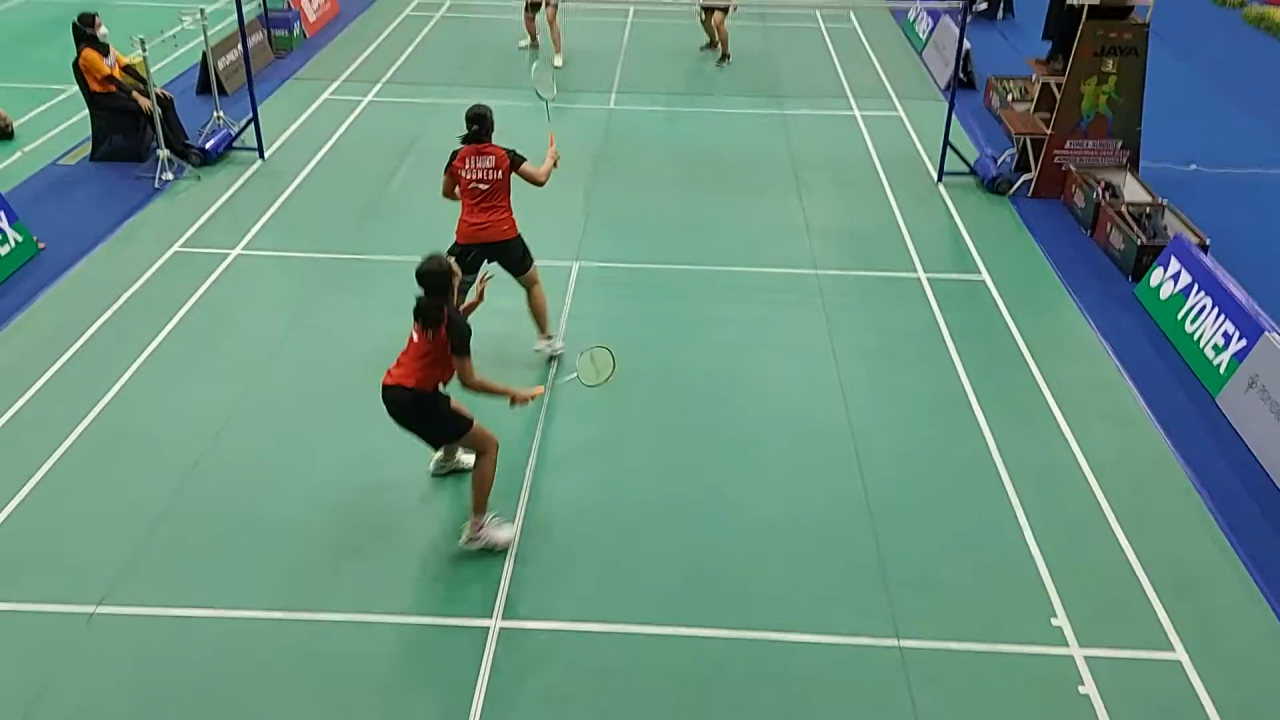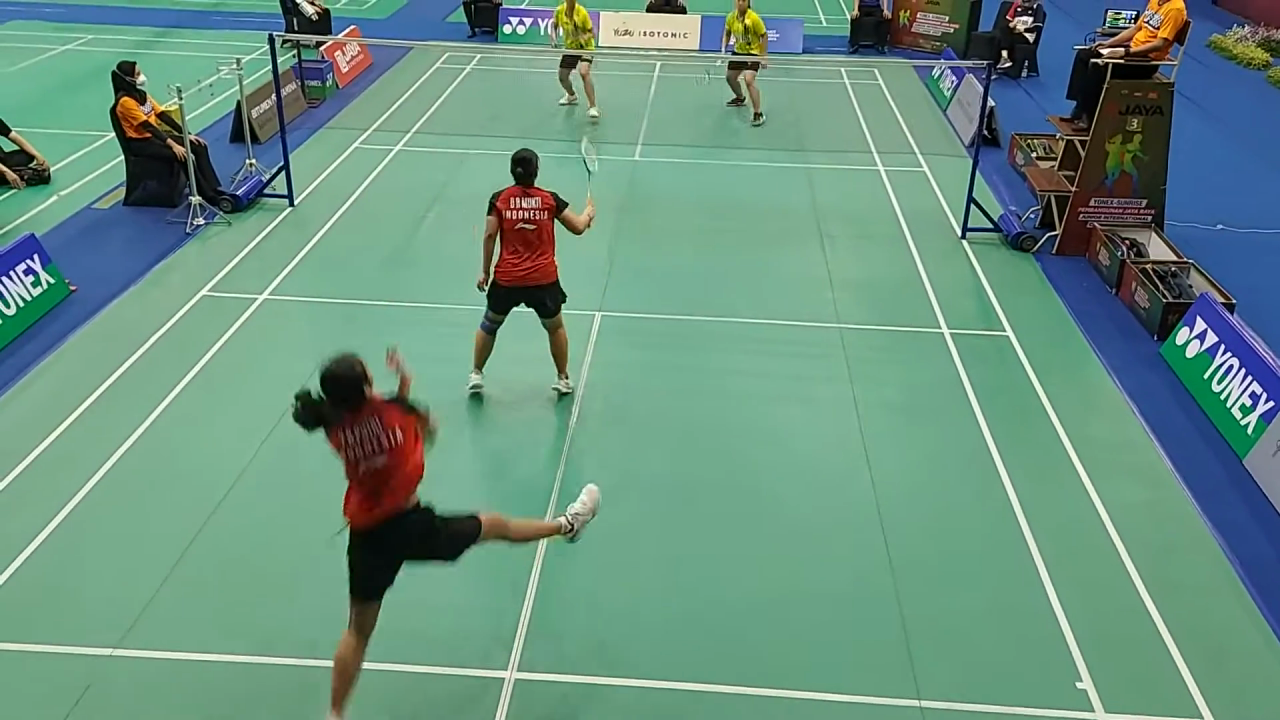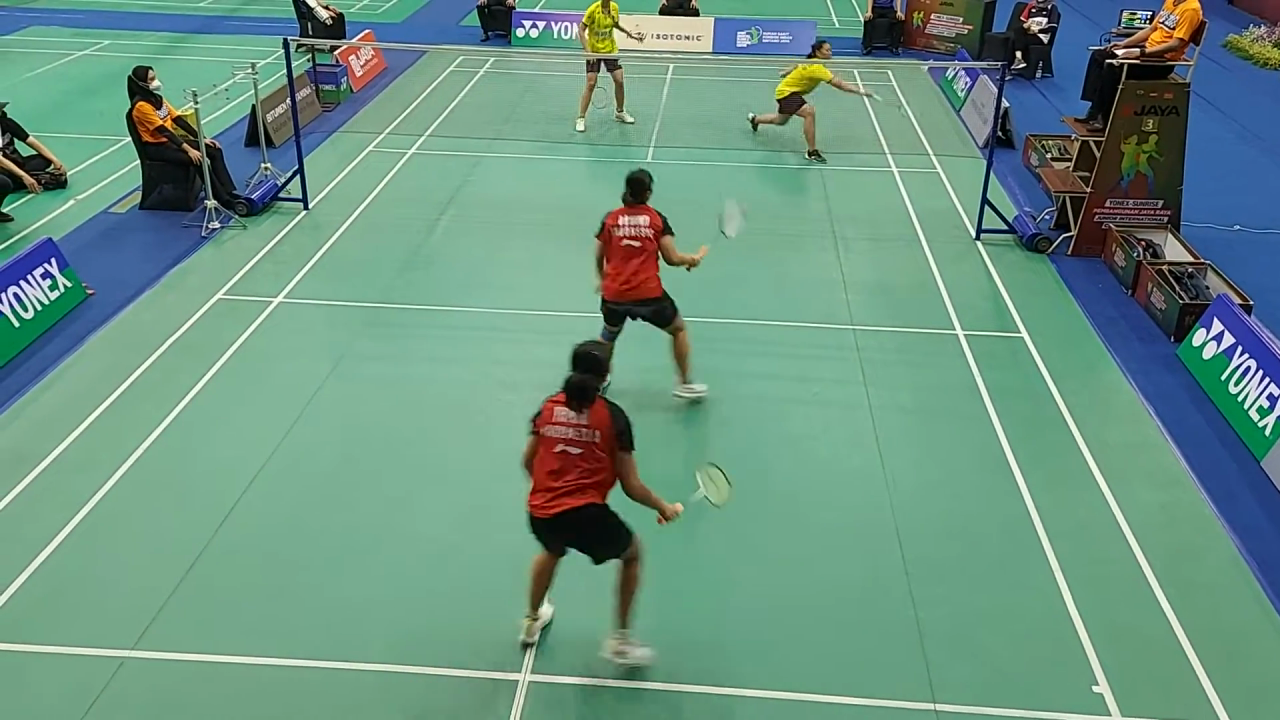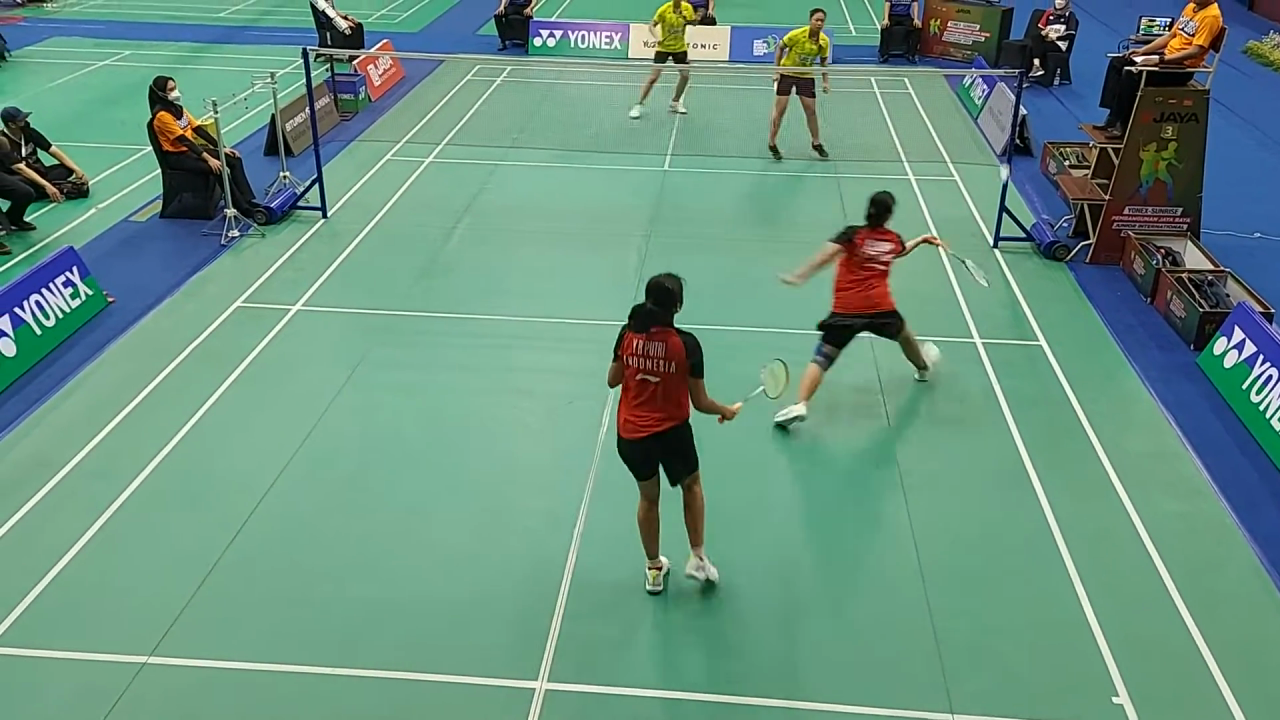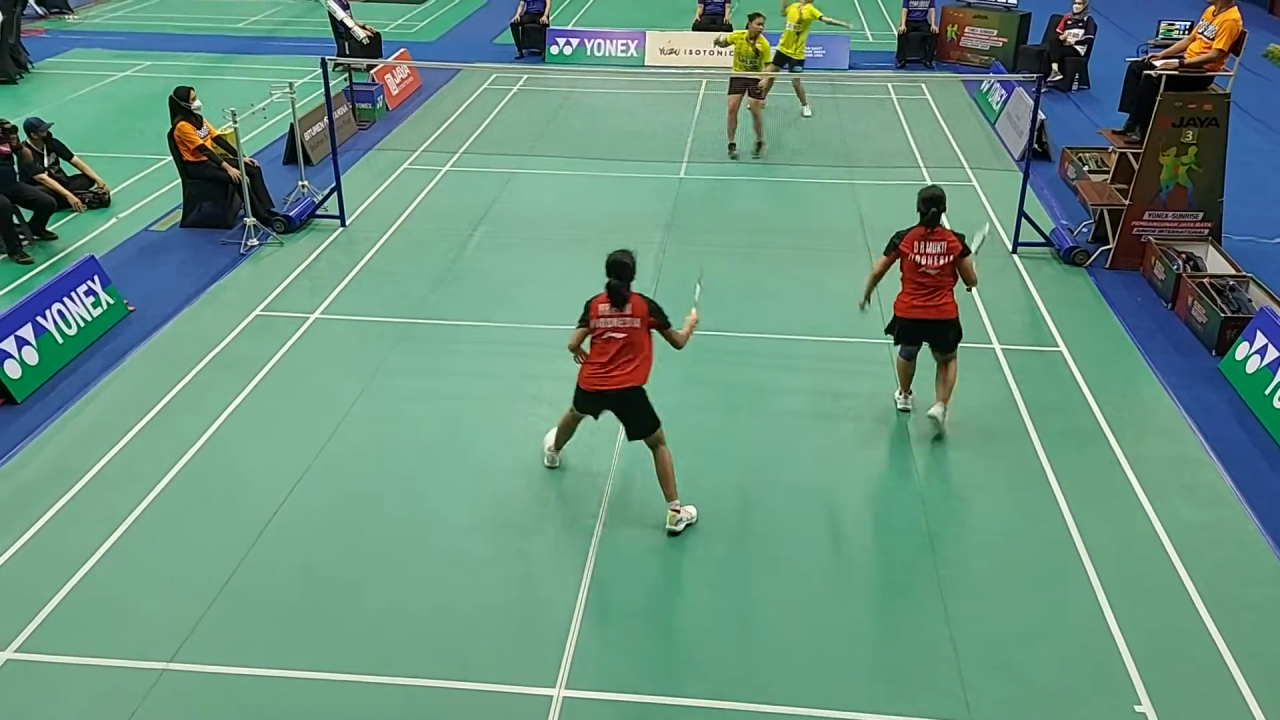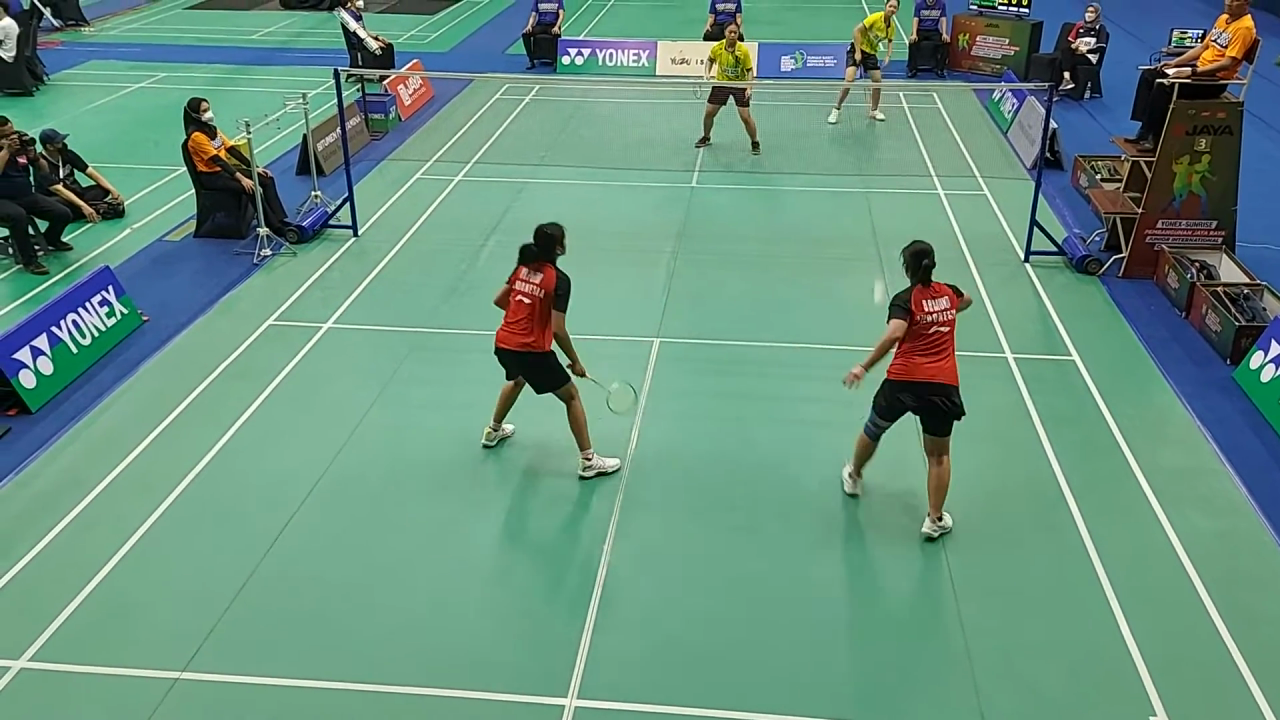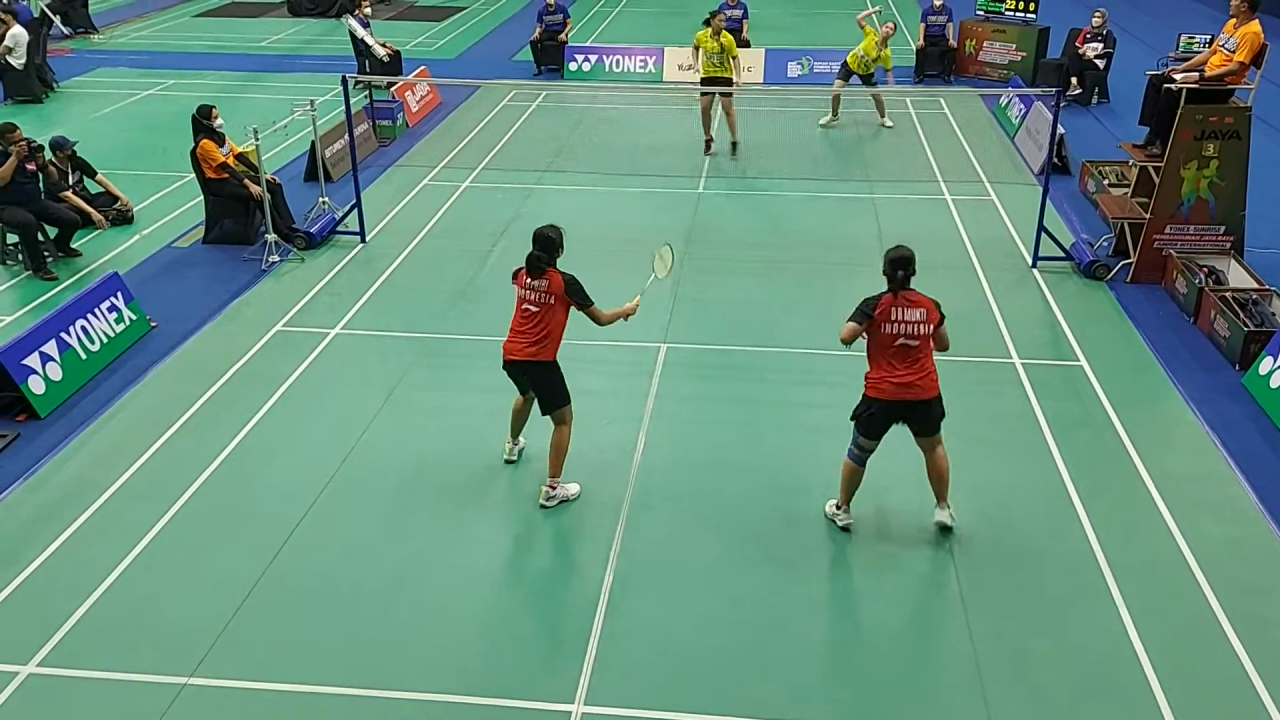
dt=0.7s
person 1, frame 1
left shoulder: (427, 308)
right shoulder: (455, 324)
right elbow: (468, 381)
left wrist: (474, 302)
right wrist: (513, 393)
left hip: (396, 391)
right hip: (416, 397)
left knee: (458, 416)
right knee: (488, 445)
left ankle: (446, 457)
right ankle: (477, 529)
person 1, frame 2
left shoulder: (335, 429)
right shoulder: (391, 411)
right elbow: (429, 429)
right wrist: (404, 392)
left hip: (364, 537)
right hip: (406, 524)
left knee: (358, 628)
right knee: (492, 526)
right ankle: (567, 524)
person 1, frame 3
left shoulder: (549, 406)
right shoulder: (613, 416)
left elbow: (528, 459)
right elbow: (631, 486)
right wrist: (663, 508)
left hip: (541, 512)
right hip: (585, 513)
left knee: (551, 552)
right knee: (631, 554)
left ankle: (531, 622)
right ankle: (621, 642)
person 1, frame 4
left shoulder: (628, 334)
right shoulder: (686, 343)
left elbow: (612, 381)
right elbow: (699, 402)
right wrist: (726, 410)
left hip: (631, 434)
right hip: (672, 432)
left knee: (648, 497)
right knee: (691, 488)
left ankle: (655, 569)
right ankle: (697, 560)
person 1, frame 5
left shoulder: (594, 304)
right shoulder: (647, 306)
left elbow: (573, 345)
right elbow: (679, 342)
left wrist: (581, 353)
right wrist: (690, 323)
left hip: (590, 385)
right hip: (628, 389)
left knee: (576, 413)
right knee: (658, 444)
left ankle: (553, 451)
right ankle: (675, 512)
person 1, frame 6
left shoulder: (521, 268)
right shoulder: (559, 280)
left elbow: (499, 301)
right elbow: (557, 331)
right wrist: (576, 362)
left hip: (503, 344)
right hip: (532, 350)
left knee: (516, 381)
right knee: (572, 397)
left ankle: (493, 430)
right ankle: (588, 461)
person 1, frame 7
left shoulder: (522, 275)
right shoulder: (566, 282)
right elbow: (601, 319)
left wrist: (533, 262)
right wrist: (627, 310)
left hip: (510, 355)
right hip: (539, 360)
left knee: (526, 395)
right knee: (563, 420)
left ankle: (512, 445)
right ankle: (552, 489)
person 2, frame 1
left shoulder: (457, 157)
right shoulder: (505, 156)
left elbow: (448, 192)
right elbow: (540, 178)
right wrist: (550, 158)
left hip: (467, 237)
right hip: (502, 236)
left knee: (460, 289)
right knee: (532, 283)
right ankle: (546, 339)
person 2, frame 2
left shoulder: (499, 198)
right shoulder: (550, 199)
left elbow: (489, 236)
right elbow: (578, 228)
left wrist: (485, 272)
right wrist: (589, 213)
left hip: (507, 278)
right hip: (543, 279)
left knee: (489, 325)
right knee: (555, 327)
left ankle: (477, 374)
right ankle: (563, 379)
person 2, frame 3
left shoulder: (611, 218)
right shoulder: (657, 219)
left elbow: (600, 256)
right elbow: (672, 258)
left wrist: (603, 278)
right wrist: (693, 259)
left hip: (614, 293)
right hip: (648, 294)
left knee: (609, 334)
right knee: (678, 330)
right ankle: (685, 384)
person 2, frame 4
left shoulder: (853, 234)
right shoulder: (894, 239)
left elbow: (827, 254)
right elbow: (900, 250)
left wrist: (800, 275)
right wrist: (921, 239)
left hip: (846, 311)
right hip: (881, 310)
left knee: (821, 359)
right knee: (902, 334)
left ankle: (798, 406)
right ankle: (923, 366)
person 2, frame 5
left shoulder: (903, 239)
right shoulder: (956, 241)
left elbow: (878, 272)
right elbow: (971, 280)
left wrist: (866, 295)
right wrist: (969, 284)
left hip: (907, 314)
right hip: (943, 316)
left knee: (906, 355)
right knee: (947, 362)
left ankle: (904, 396)
right ankle: (940, 407)
person 2, frame 6
left shoulder: (906, 298)
right shoulder: (950, 292)
left elbow: (895, 333)
right elbow: (967, 302)
left wrist: (864, 366)
left hip: (904, 380)
right hip: (943, 385)
left knee: (873, 429)
right knee: (938, 455)
left ankle: (854, 475)
right ankle: (934, 519)
person 2, frame 7
left shoulder: (874, 306)
right shoulder: (931, 306)
left elbow: (846, 337)
right elbow: (943, 346)
left wrist: (863, 330)
left hip: (881, 396)
right hip: (924, 395)
left knee: (858, 452)
right knee: (934, 448)
left ankle: (842, 510)
right ankle: (943, 509)
